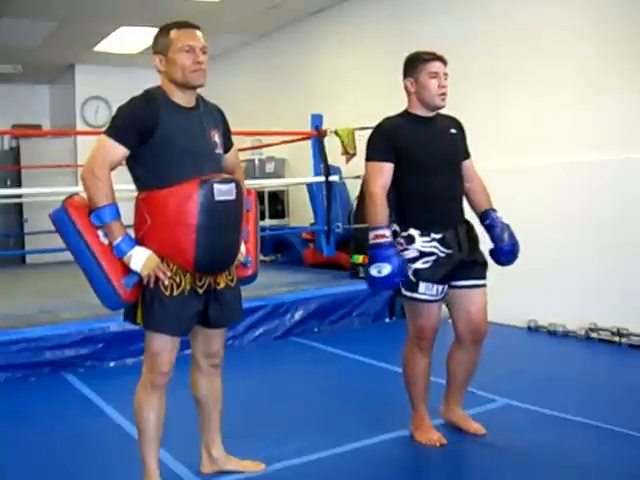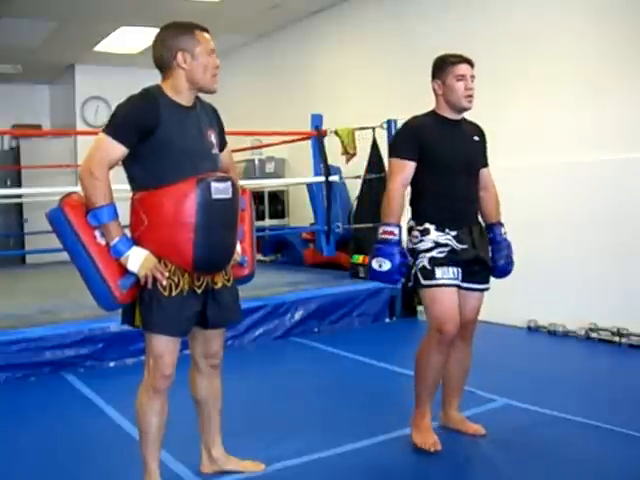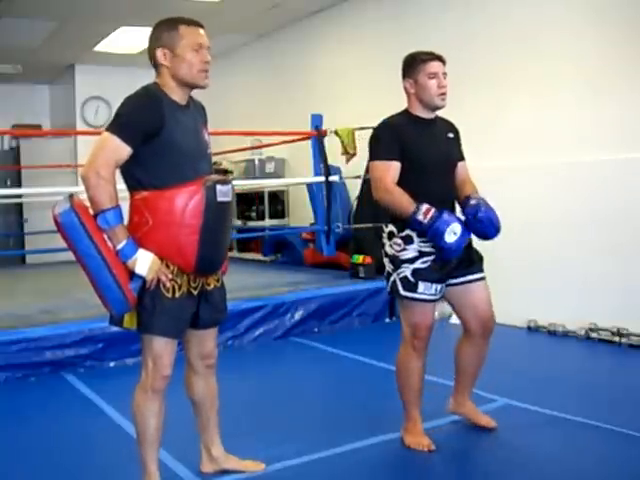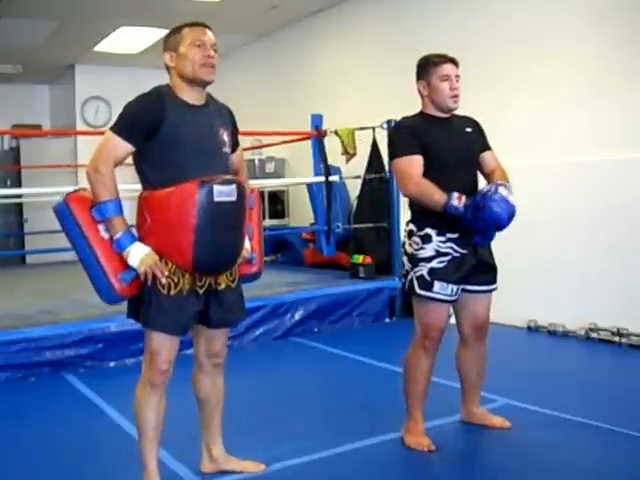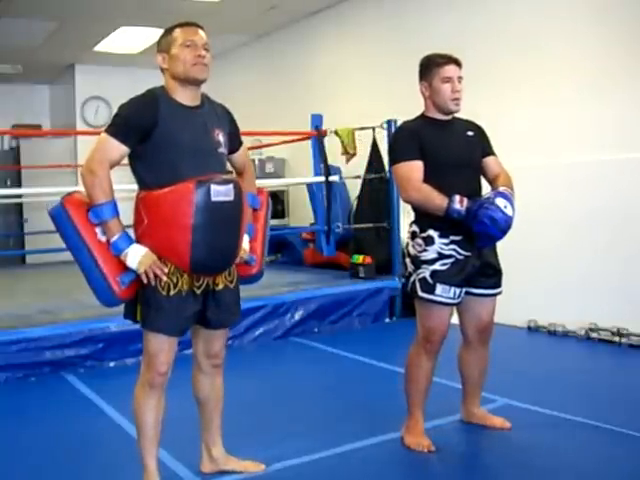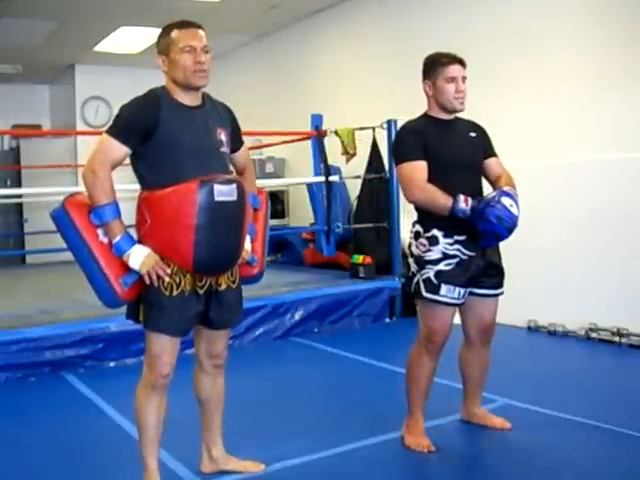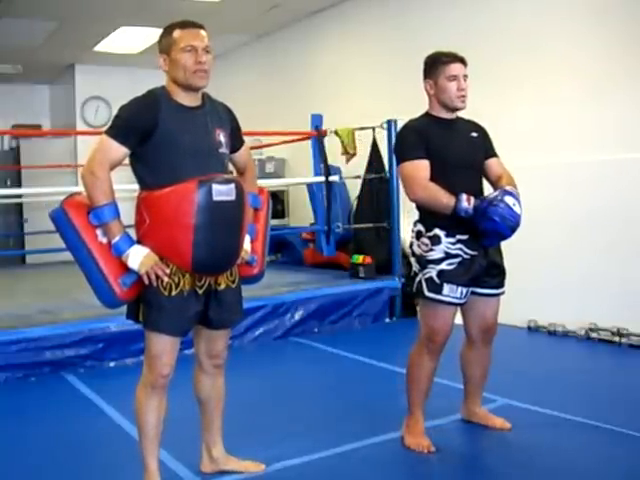
dt=0.7s
person 1, frame 1
left shoulder: (214, 115)
right shoulder: (144, 110)
left elbow: (234, 175)
right elbow: (94, 173)
right wrist: (126, 247)
right hip: (167, 261)
left knee: (210, 358)
right knee: (159, 368)
person 1, frame 2
left shoulder: (208, 114)
right shoulder: (143, 108)
left elbow: (229, 175)
right elbow: (92, 171)
left wrist: (235, 234)
right wrist: (123, 247)
right hip: (165, 262)
left knee: (209, 359)
right knee: (161, 370)
person 1, frame 3
left shoulder: (196, 111)
right shoulder: (145, 106)
right elbow: (95, 173)
right wrist: (128, 250)
right hip: (164, 262)
left knee: (205, 360)
right knee: (158, 372)
person 1, frame 4
left shoulder: (222, 114)
right shoulder: (151, 106)
left elbow: (238, 174)
right elbow: (99, 167)
right wrist: (127, 243)
right hip: (169, 259)
left knee: (213, 357)
right knee: (158, 367)
person 1, frame 5
left shoulder: (220, 115)
right shoulder: (145, 108)
left elbow: (245, 171)
right elbow: (94, 169)
right wrist: (125, 245)
right hip: (167, 260)
left knee: (212, 358)
right knee: (157, 369)
person 1, frame 6
left shoulder: (222, 113)
right shoulder: (147, 109)
left elbow: (246, 171)
right elbow: (96, 170)
right wrist: (127, 246)
right hip: (169, 262)
left knee: (214, 359)
right knee: (159, 370)
person 1, frame 7
left shoulder: (222, 114)
right shoulder: (146, 110)
left elbow: (247, 171)
right elbow: (95, 171)
right wrist: (125, 246)
right hip: (168, 262)
left knee: (213, 360)
right knee: (158, 371)
person 2, frame 1
left shoulder: (453, 127)
right shoulder: (390, 131)
left elbow: (469, 179)
right elbow: (376, 189)
left wrist: (493, 221)
right wrist: (382, 241)
left hip: (461, 239)
right hip: (418, 244)
left knee: (474, 332)
right knee: (423, 336)
left ankle: (453, 408)
right ankle: (419, 418)
person 2, frame 2
left shoulder: (475, 133)
right shoulder: (416, 130)
right elbow: (396, 186)
left wrist: (497, 233)
right wrist: (388, 238)
left hip: (472, 238)
right hip: (433, 237)
left knee: (464, 332)
right knee: (444, 328)
left ankle: (451, 412)
right ankle: (421, 416)
person 2, frame 3
left shoulder: (449, 129)
right shoulder: (392, 130)
right elbow: (384, 188)
left wrist: (474, 202)
right wrist: (428, 218)
left hip: (455, 240)
right hip: (413, 244)
left knee: (482, 323)
right knee: (417, 335)
left ankle: (461, 399)
right ankle: (412, 423)
person 2, frame 4
left shoulder: (470, 126)
right shoulder: (408, 130)
left elbow: (493, 168)
right elbow: (411, 184)
right wrist: (460, 205)
left hip: (474, 241)
right hip: (433, 243)
left knee: (476, 329)
right knee: (429, 334)
left ankle: (472, 407)
right ankle: (413, 421)
person 2, frame 5
left shoulder: (473, 131)
right shoulder: (410, 133)
left elbow: (499, 174)
right elbow: (411, 189)
left wrist: (503, 196)
right wrist: (461, 209)
left hip: (479, 244)
right hip: (436, 245)
left knee: (480, 332)
right knee: (431, 336)
left ankle: (472, 407)
right ankle: (414, 421)
person 2, frame 6
left shoulder: (475, 131)
right shoulder: (413, 133)
left elbow: (500, 175)
right elbow: (416, 190)
right wrist: (466, 208)
left hip: (482, 243)
right hip: (439, 245)
left knee: (481, 332)
right knee: (433, 337)
left ankle: (472, 407)
right ankle: (414, 421)
person 2, frame 7
left shoulder: (475, 131)
right shoulder: (415, 132)
left elbow: (500, 175)
right elbow: (418, 189)
right wrist: (468, 207)
left hip: (483, 242)
right hip: (441, 243)
left knee: (483, 331)
right knee: (433, 336)
left ankle: (473, 406)
right ankle: (414, 421)
